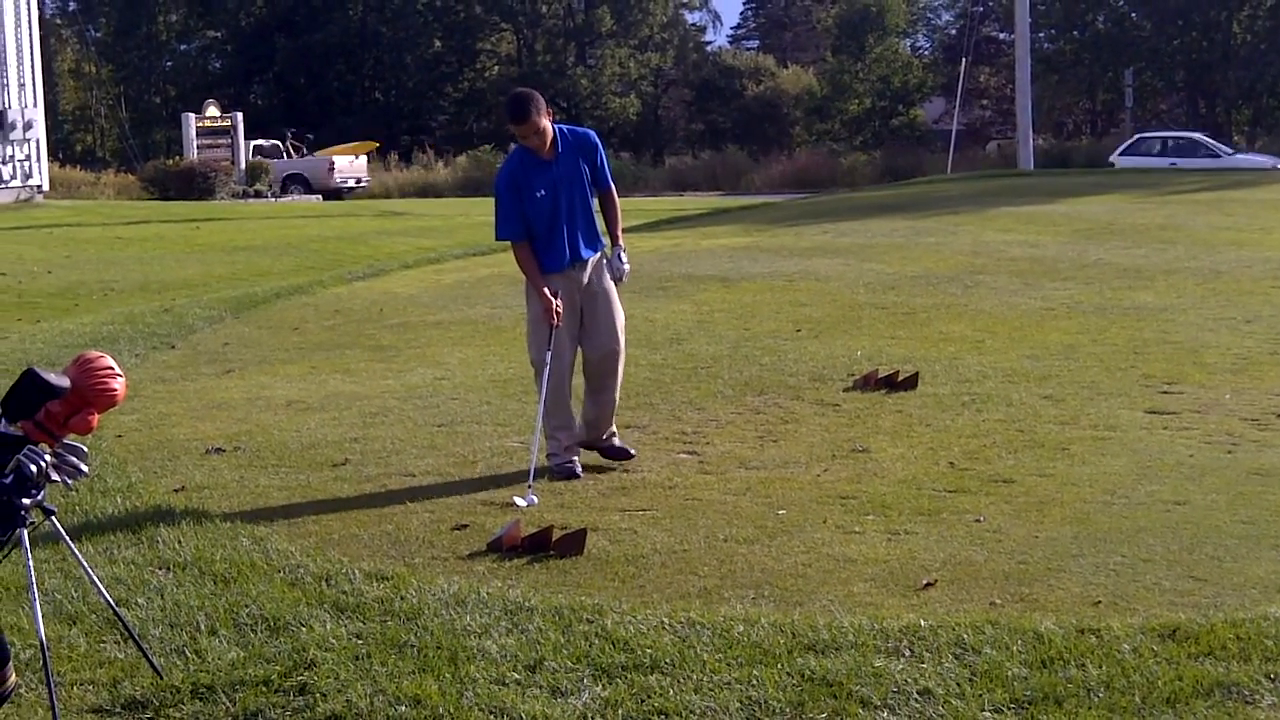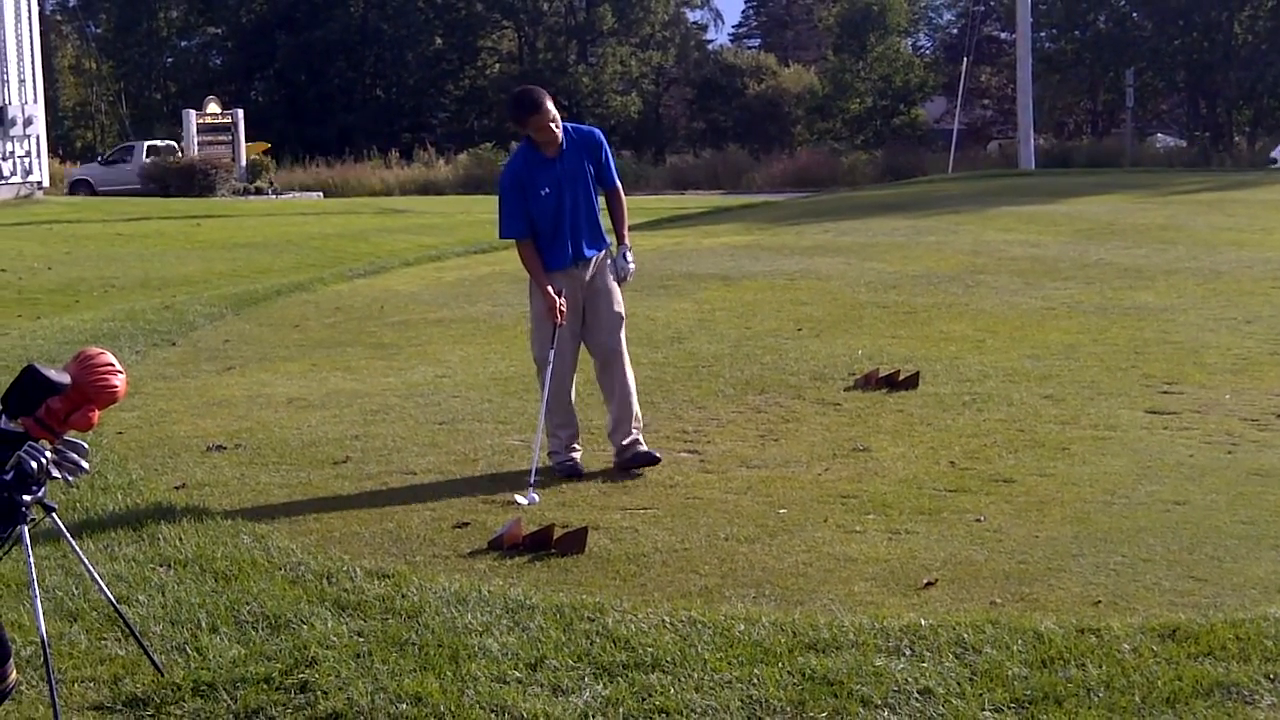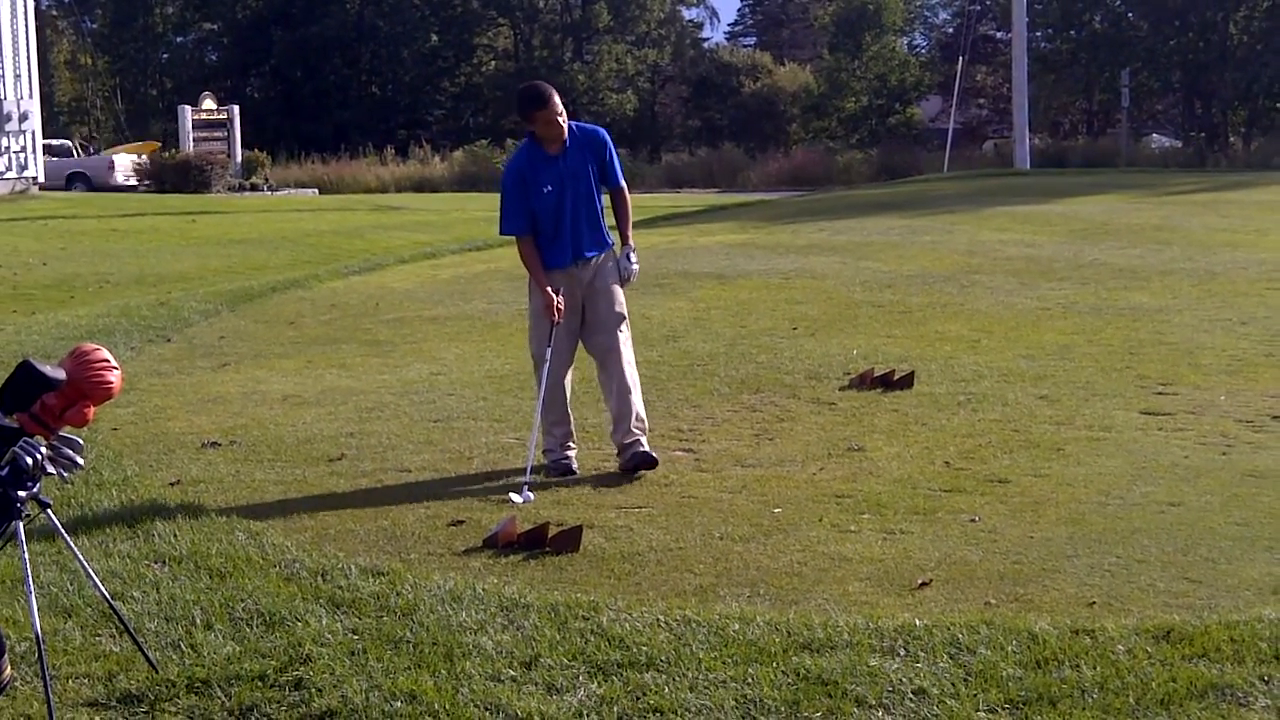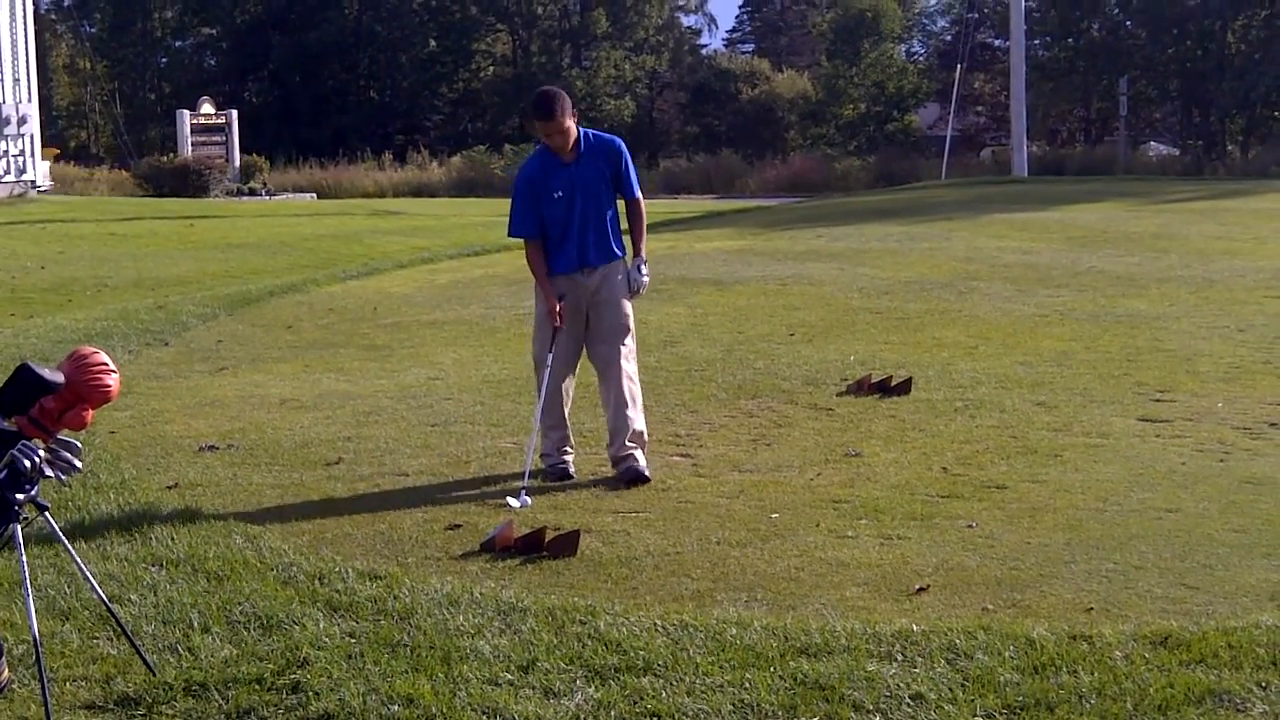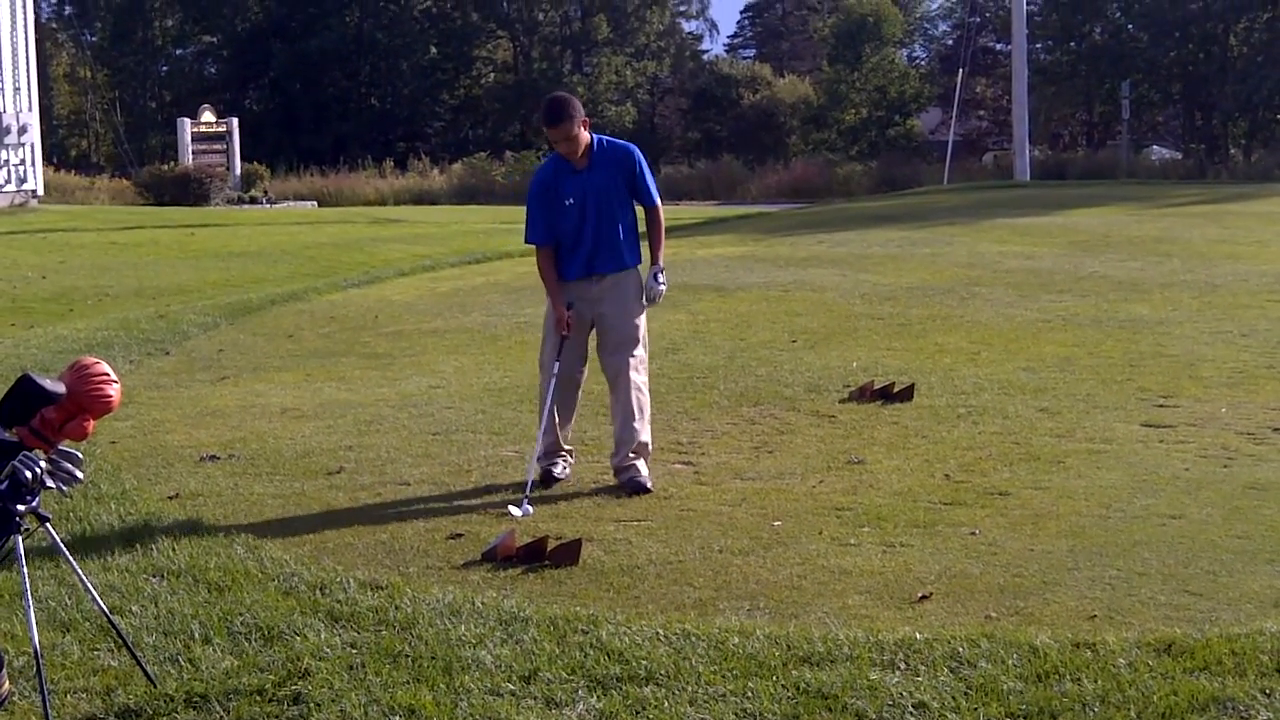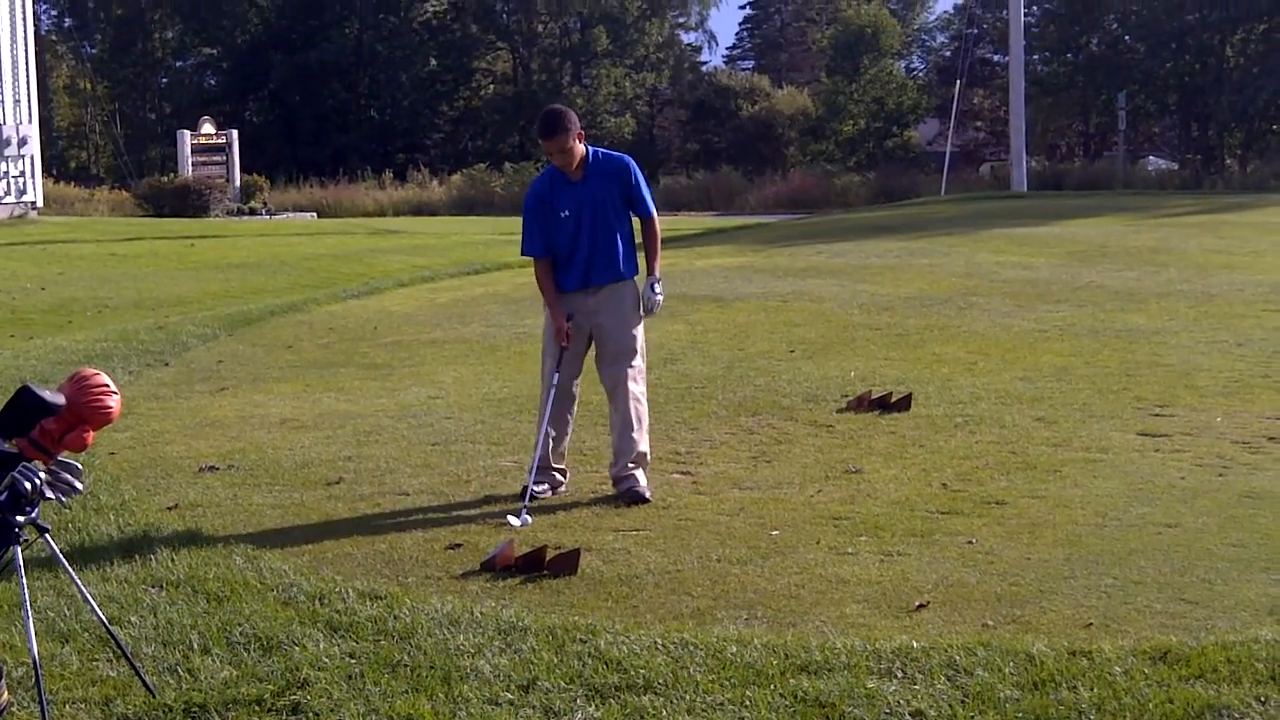
dt=0.2s
person 1, frame 1
left shoulder: (585, 143)
right shoulder: (511, 175)
left elbow: (607, 194)
right elbow: (519, 241)
left wrist: (618, 247)
right wrist: (541, 291)
left hip: (594, 262)
right hip: (549, 276)
left knee: (609, 349)
right knee: (555, 366)
left ankle: (599, 432)
right ankle: (562, 450)
person 1, frame 2
left shoulder: (591, 141)
right shoulder: (516, 172)
left elbow: (613, 191)
right elbow: (523, 239)
left wrist: (624, 246)
right wrist: (545, 290)
left hip: (598, 262)
right hip: (553, 275)
left knee: (614, 352)
right knee: (556, 365)
left ankle: (628, 442)
right ankle: (564, 450)
person 1, frame 3
left shoulder: (595, 140)
right shoulder: (518, 170)
left elbow: (618, 192)
right elbow: (523, 236)
left wrist: (627, 247)
right wrist: (544, 287)
left hip: (600, 262)
right hip: (552, 274)
left knee: (616, 350)
right knee: (553, 364)
left ankle: (633, 442)
right ankle: (559, 449)
person 1, frame 4
left shoulder: (611, 150)
right shoulder: (531, 173)
left elbow: (634, 202)
right elbow: (531, 241)
left wrist: (639, 258)
right wrist: (547, 293)
left hip: (609, 271)
right hip: (559, 279)
left knee: (618, 362)
right knee: (555, 369)
left ankle: (628, 453)
right ankle: (557, 454)
person 1, frame 5
left shoulder: (626, 157)
right shoulder: (544, 179)
left elbow: (653, 209)
right elbow: (544, 247)
left wrist: (657, 267)
right wrist: (557, 301)
left hip: (621, 279)
right hip: (569, 286)
left knee: (627, 372)
right knee: (558, 373)
left ankle: (631, 463)
right ankle: (554, 457)
person 1, frame 6
left shoulder: (621, 168)
right shoulder: (540, 192)
left elbow: (649, 219)
right elbow: (541, 259)
left wrist: (653, 277)
right wrist: (555, 312)
left hip: (617, 290)
right hip: (565, 297)
left knee: (626, 382)
right knee: (557, 386)
left ankle: (630, 473)
right ankle: (549, 470)
